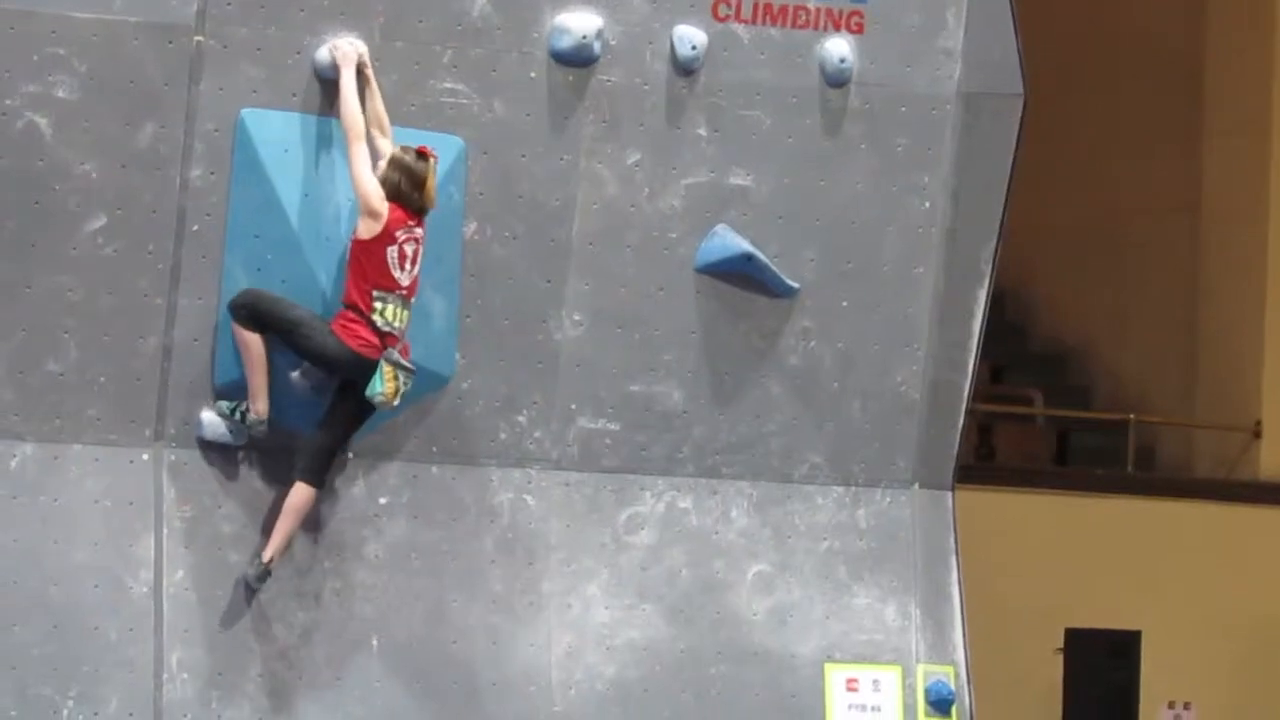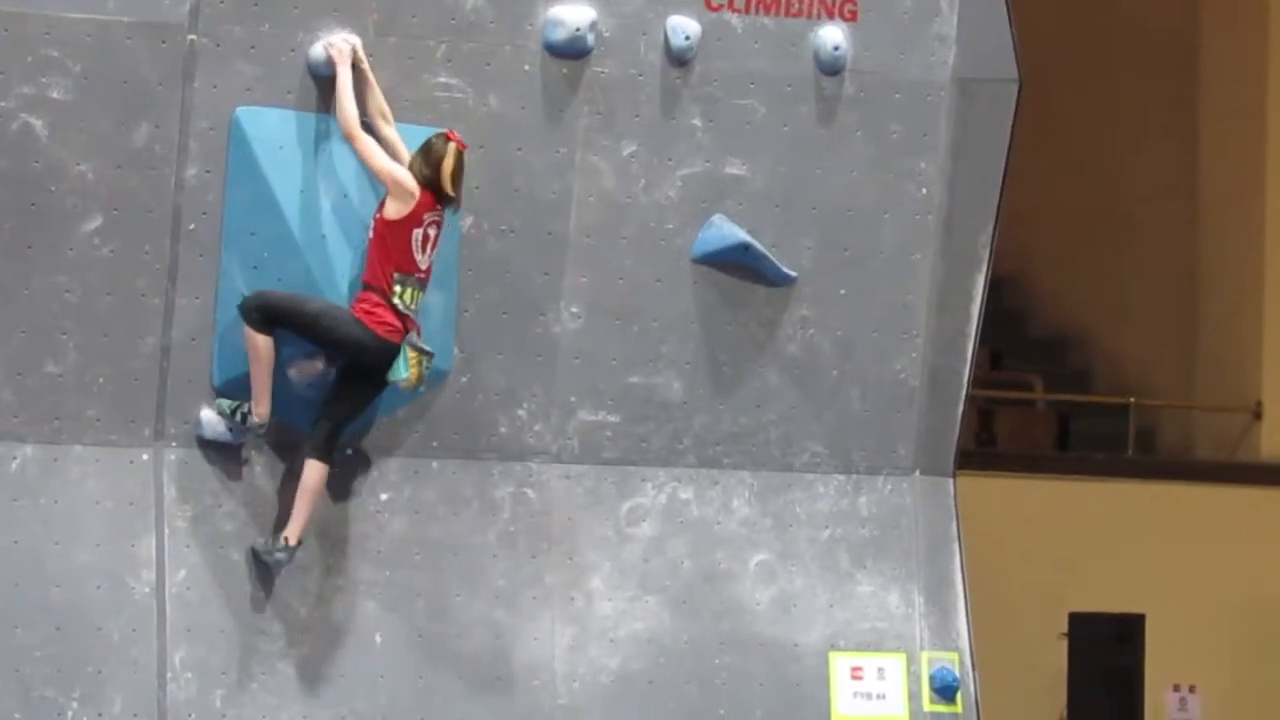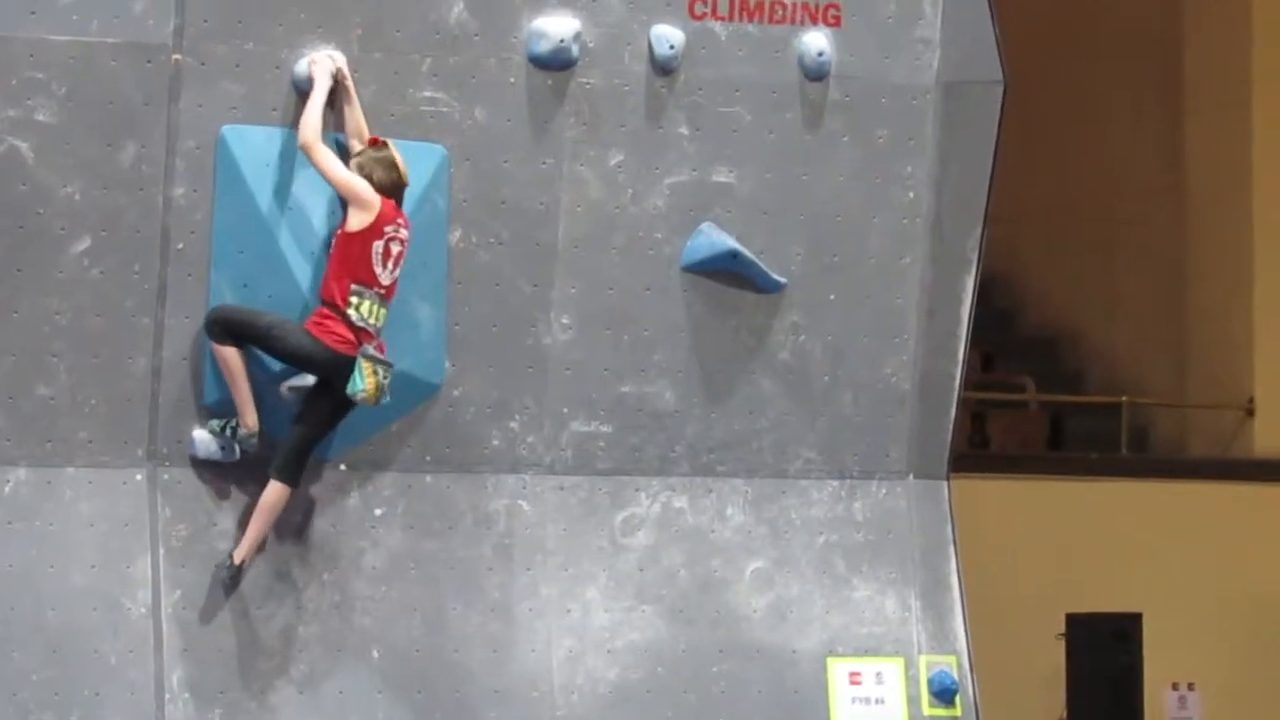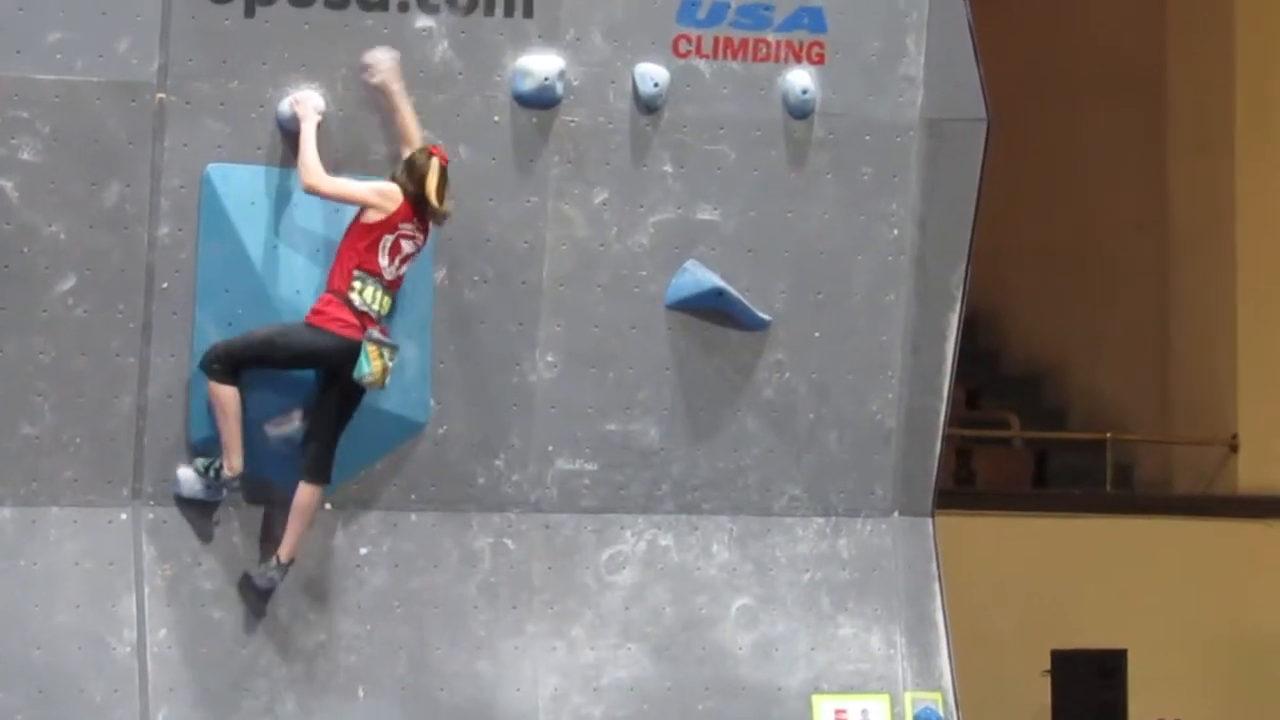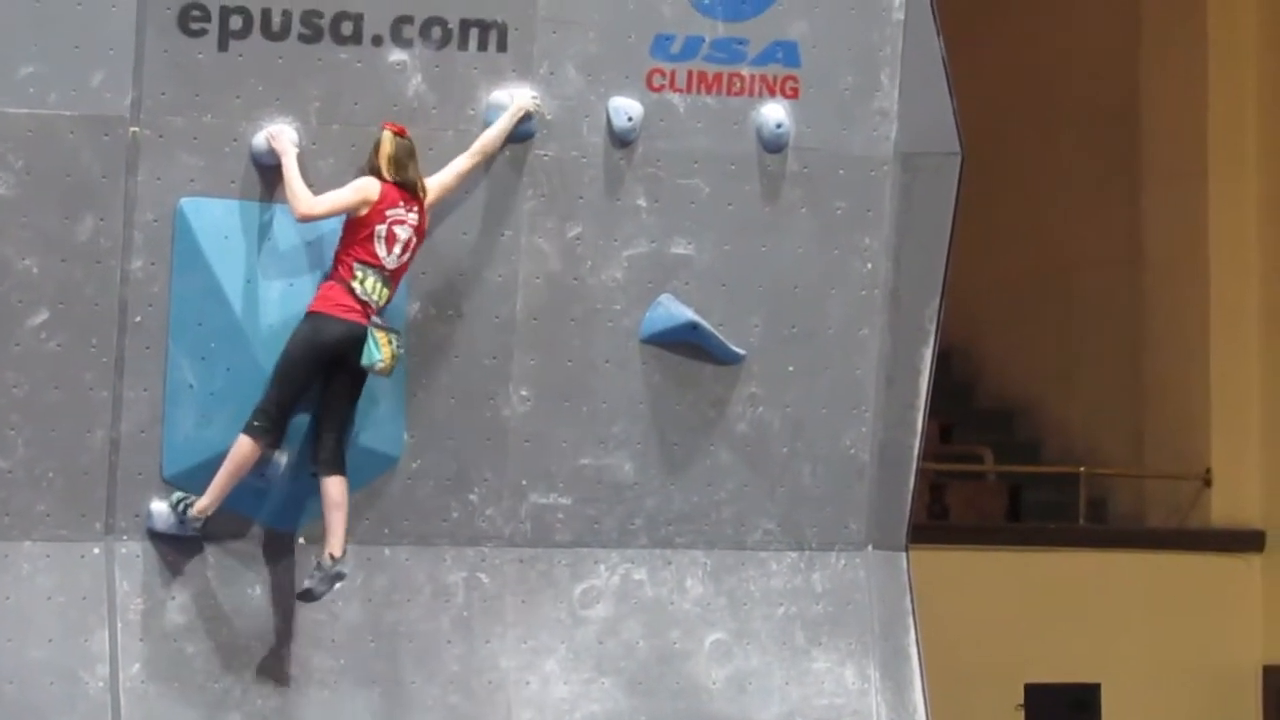
dt=1s
person 1, frame 1
left shoulder: (378, 211)
right shoulder: (415, 219)
left elbow: (356, 136)
right elbow: (380, 135)
left wrist: (347, 69)
right wrist: (366, 71)
left hip: (350, 348)
right hip: (384, 365)
left knee: (246, 305)
right knee: (316, 458)
left ankle: (254, 414)
right ankle: (264, 562)
person 1, frame 2
left shoulder: (407, 189)
right shoulder: (433, 203)
left elbow: (353, 130)
right elbow: (382, 123)
left wrist: (342, 66)
right wrist: (361, 66)
left hip: (369, 331)
right hip: (393, 344)
left knee: (257, 306)
right knee: (325, 432)
left ankle: (254, 414)
right ankle: (286, 541)
person 1, frame 3
left shoulder: (368, 200)
right shoulder: (398, 218)
left elbow: (309, 143)
right elbow: (362, 143)
left wrist: (322, 83)
right wrist: (346, 86)
left hip: (326, 344)
right hip: (359, 360)
left knee: (220, 320)
right knee: (292, 454)
left ankle: (246, 426)
right ankle: (238, 558)
person 1, frame 4
left shoulder: (390, 197)
right shoulder: (425, 216)
left elbow: (314, 181)
right elbow: (422, 151)
left wrist: (307, 121)
right wrist: (392, 86)
left hip: (329, 334)
right hip: (365, 351)
left knee: (218, 358)
right knee: (319, 453)
left ankle: (229, 471)
right ankle: (279, 562)
person 1, frame 5
left shoulder: (371, 190)
right shoulder: (424, 198)
left elbow: (304, 208)
right elbow: (477, 152)
left wrist: (286, 155)
right wrist: (516, 110)
left hip: (330, 320)
right hip: (366, 335)
left knee: (267, 419)
right knee: (330, 446)
left ankle: (194, 511)
right ankle: (332, 557)
